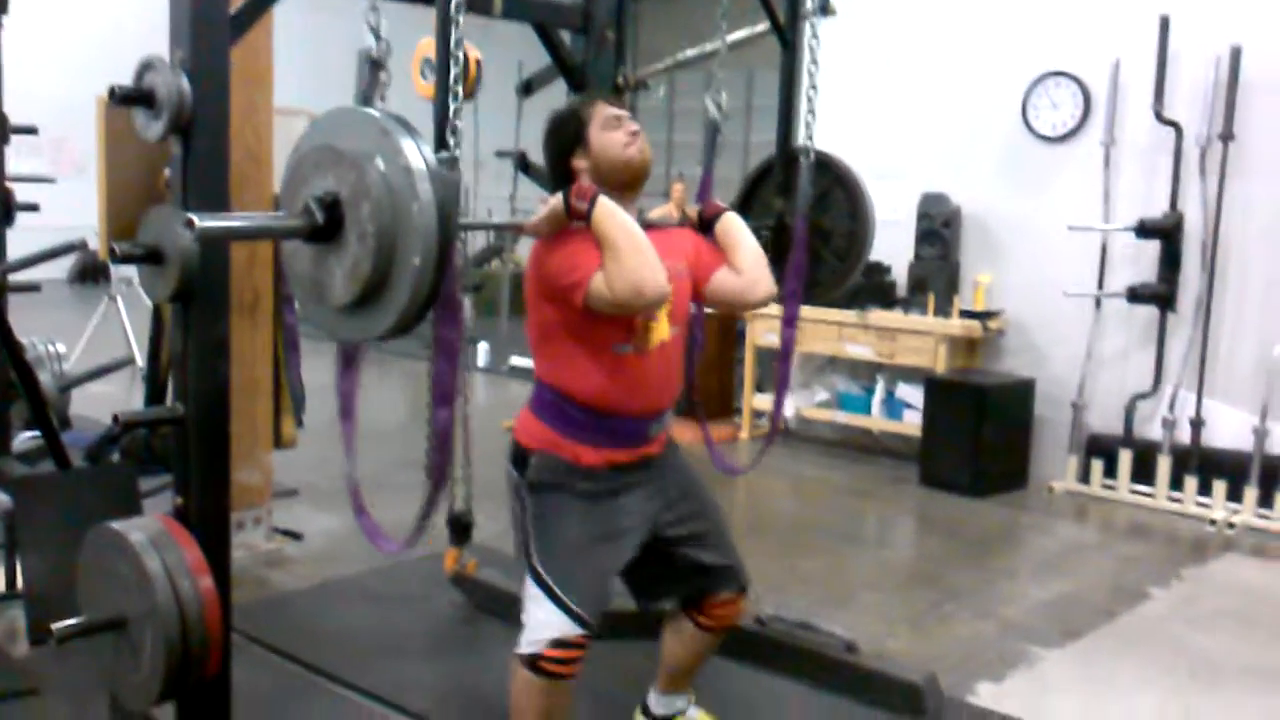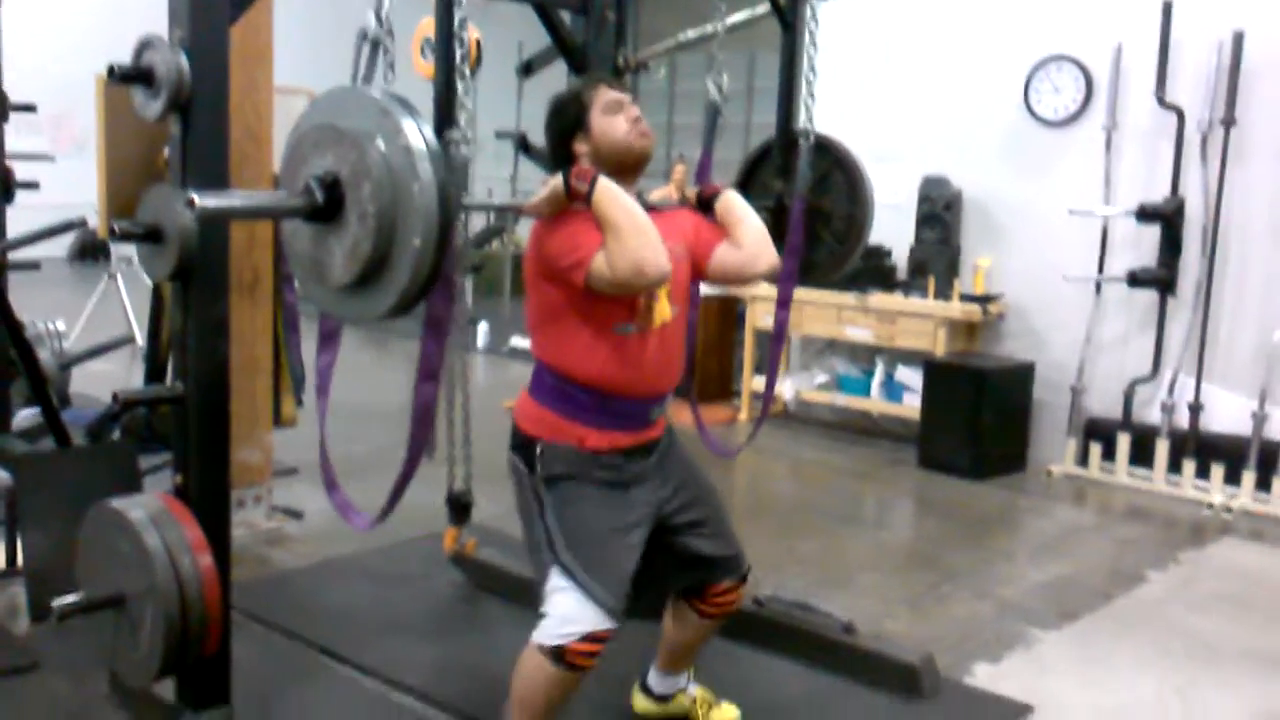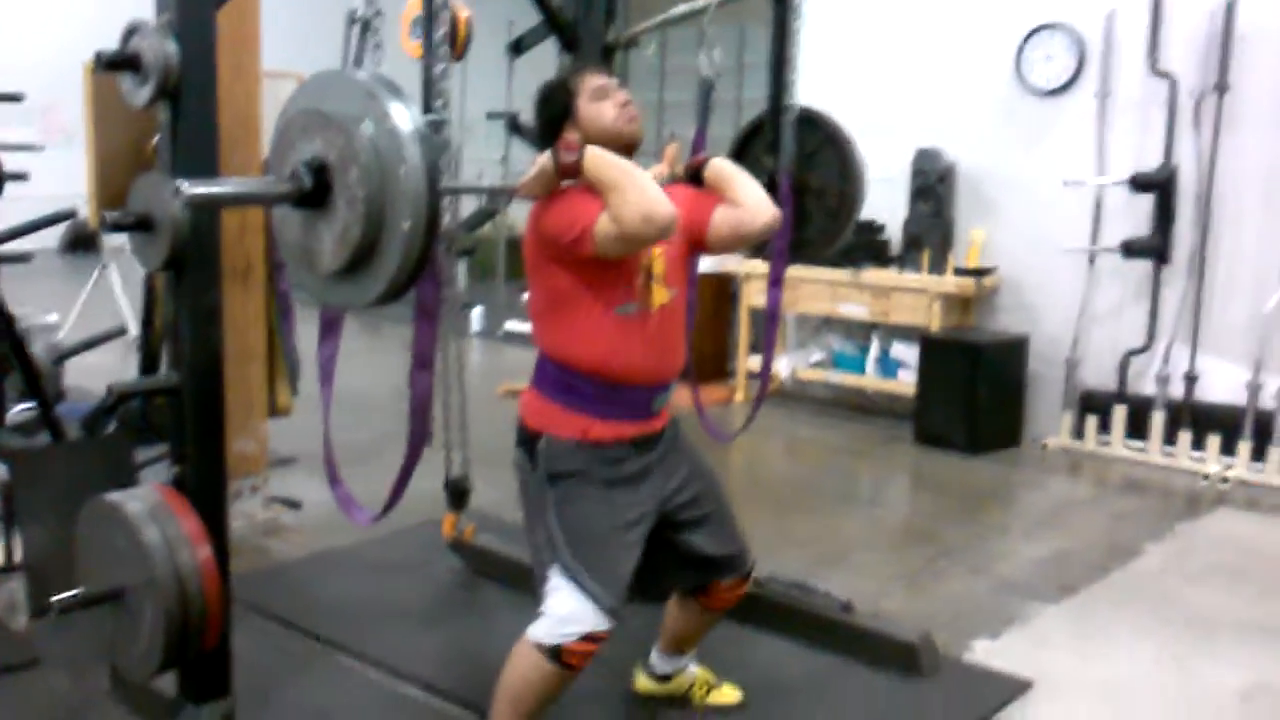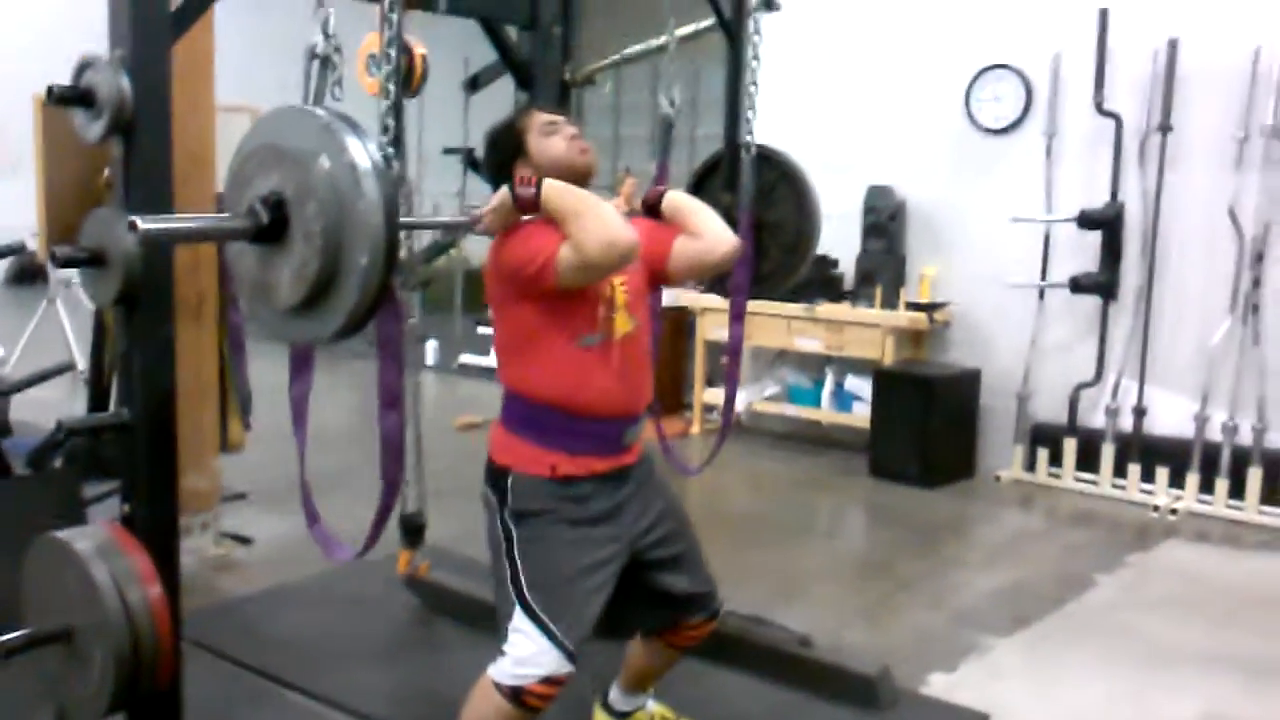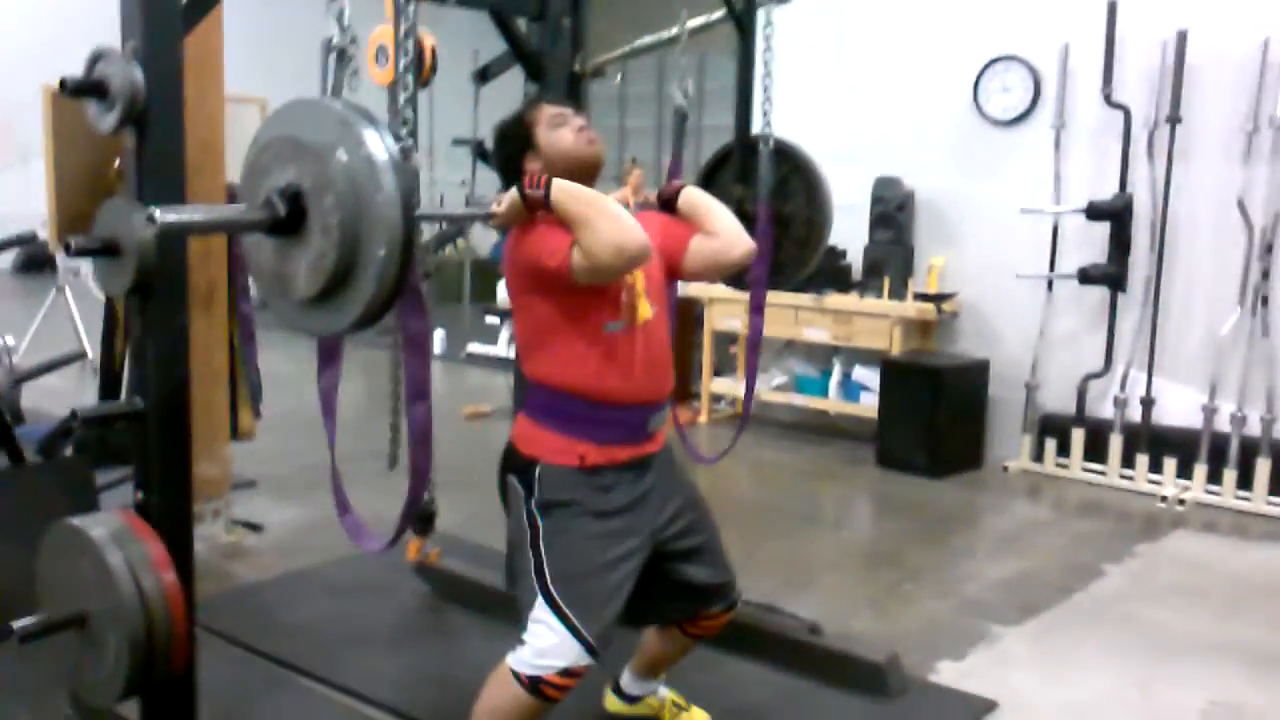
dt=0.2s
person 1, frame 1
left shoulder: (676, 242)
right shoulder: (565, 247)
left elbow: (755, 288)
right elbow: (643, 290)
left wrist: (716, 215)
right wrist: (590, 204)
left hip: (650, 458)
right hip: (566, 466)
left knee: (719, 591)
right knee: (559, 633)
person 1, frame 2
left shoulder: (675, 223)
right shoulder: (565, 230)
left elbow: (758, 260)
right elbow: (646, 269)
left wrist: (716, 193)
right wrist: (588, 185)
left hip: (650, 444)
right hip: (567, 452)
left knee: (720, 578)
right knee: (581, 623)
person 1, frame 3
left shoulder: (674, 199)
right shoulder: (563, 210)
left elbow: (760, 217)
right elbow: (650, 219)
left wrist: (705, 165)
right wrist: (577, 158)
left hip: (653, 435)
right hip: (572, 444)
left knee: (724, 572)
right knee: (577, 622)
person 1, frame 4
left shoulder: (635, 238)
right shoulder: (521, 247)
left elbow: (720, 247)
right elbow: (613, 244)
left wrist: (663, 198)
right wrist: (536, 195)
left hip: (626, 470)
right hip: (543, 483)
left knee: (691, 609)
right knee: (539, 664)
person 1, frame 5
left shoulder: (645, 225)
right shoulder: (536, 240)
left elbow: (735, 248)
right elbow: (623, 249)
left wrist: (677, 193)
right wrist: (547, 193)
left hip: (647, 458)
right hip: (566, 472)
left knee: (708, 599)
right knee: (558, 653)
